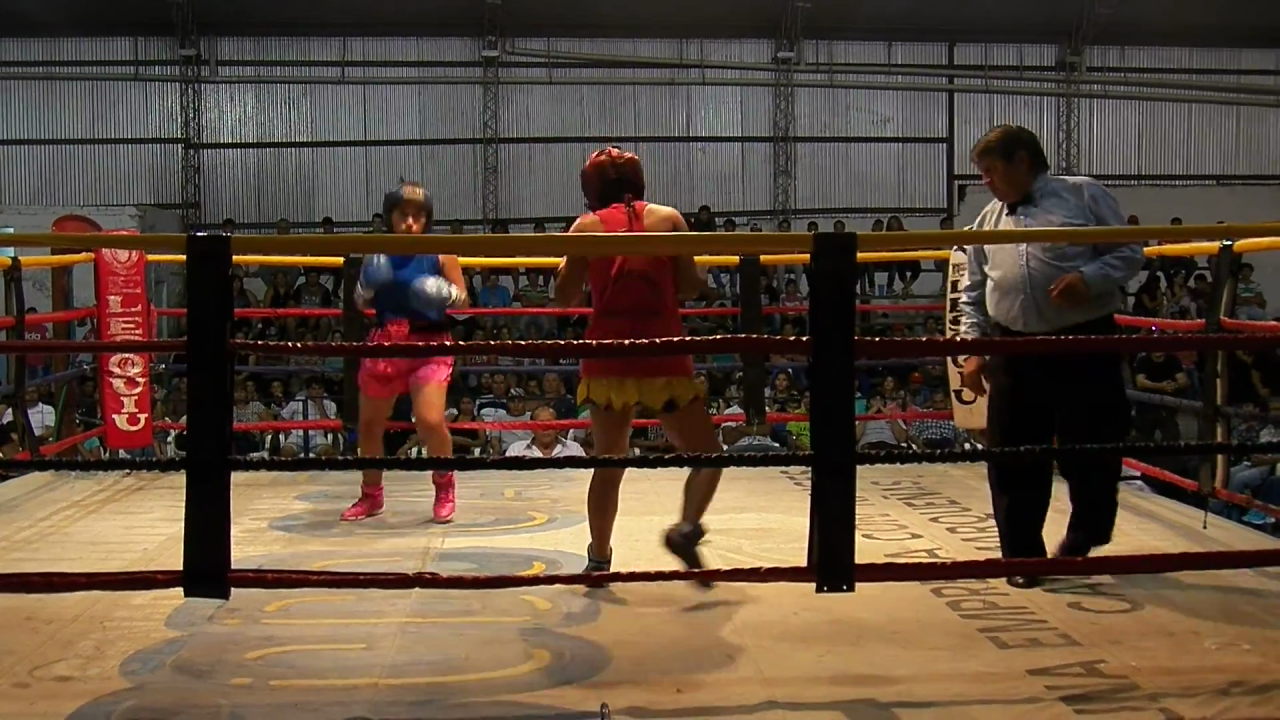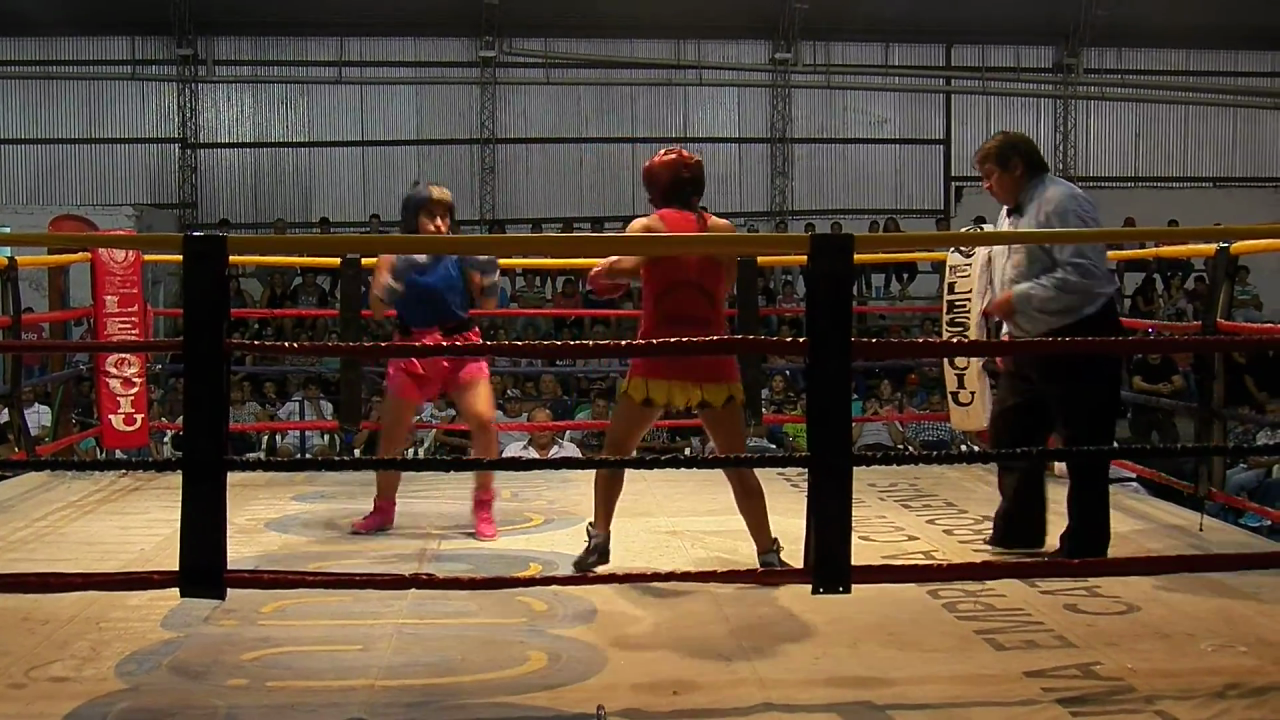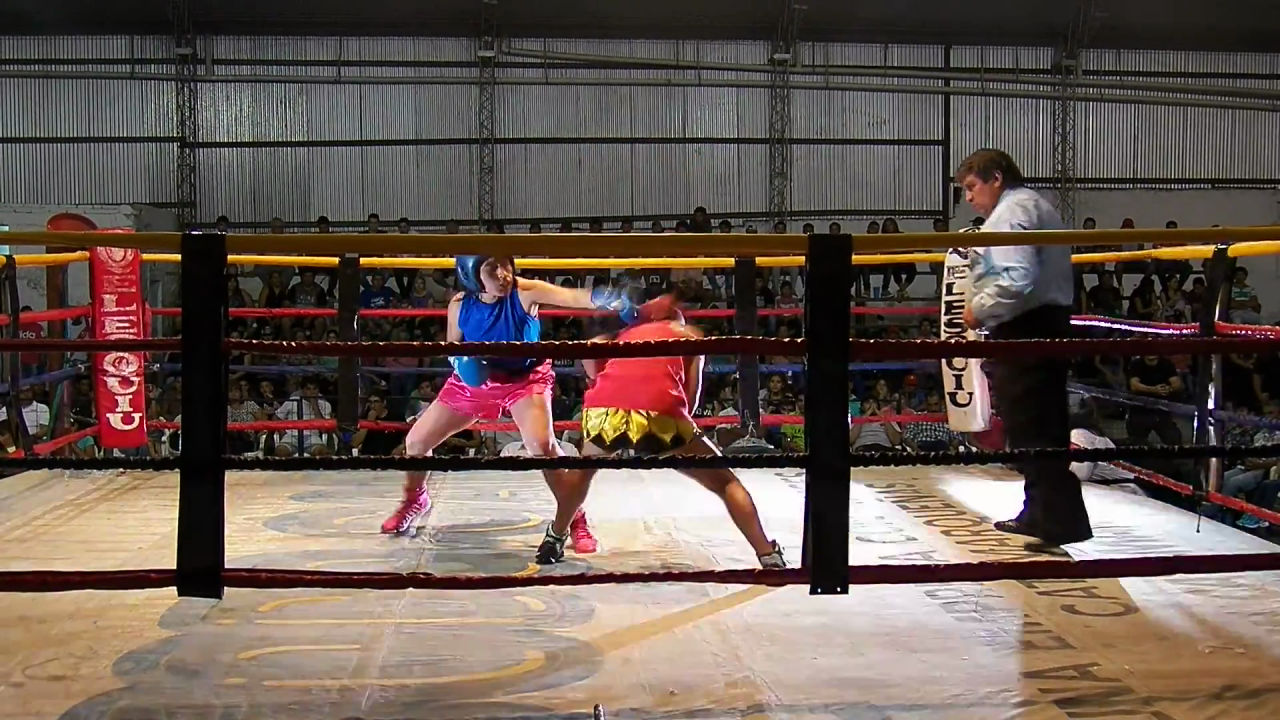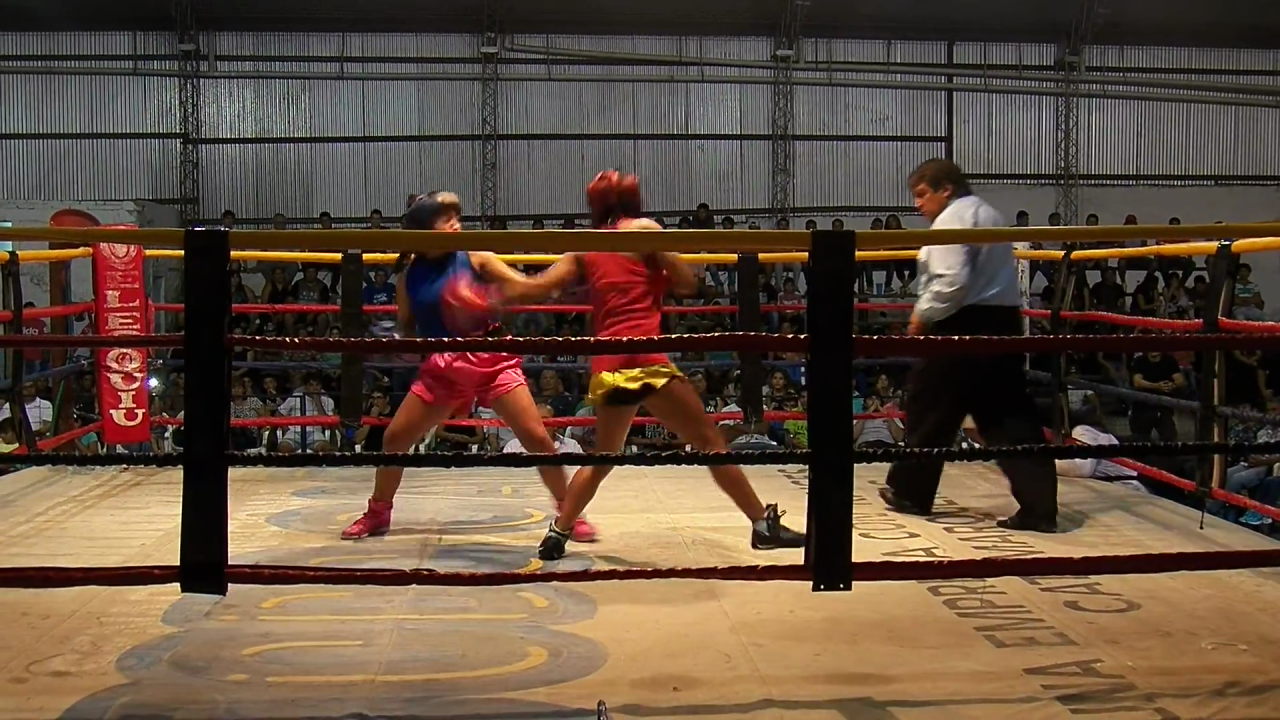
dt=0.4s
person 1, frame 1
left shoulder: (1084, 196)
right shoulder: (989, 220)
left elbow: (1129, 252)
right elbow: (973, 294)
left wrist: (1088, 279)
right wrist: (973, 349)
left hip: (1083, 345)
right hip: (1014, 351)
left knee: (1090, 449)
right knee: (1014, 457)
left ankle: (1085, 537)
right ankle: (1022, 555)
person 1, frame 2
left shoulder: (1062, 203)
right shoulder: (1011, 212)
left elbow: (1083, 276)
left wrist: (1020, 297)
right wrist: (1011, 331)
left hip: (1080, 342)
right hip: (1030, 345)
left knee: (1084, 447)
right knee: (1011, 433)
left ankle: (1084, 547)
right ankle: (1018, 530)
person 1, frame 3
left shoulder: (1011, 212)
right shoulder: (1030, 208)
left elbow: (1017, 281)
left wrist: (979, 308)
right wrist: (988, 312)
left hip: (1024, 331)
right hip: (1044, 328)
left knee: (1030, 428)
right knee: (1037, 426)
left ankle: (1064, 520)
right ankle: (1039, 513)
person 1, frame 4
left shoulder: (952, 220)
right shoulder: (988, 216)
left elbow: (954, 283)
left wrist: (922, 314)
left hip: (962, 330)
right hip: (1001, 324)
left knee: (928, 415)
right knee: (1013, 420)
left ankle: (910, 492)
right ankle: (1038, 507)
person 2, frame 1
left shoulder: (588, 227)
right shoulder: (668, 219)
left elbow: (563, 297)
right elbow: (692, 287)
left hip: (607, 365)
right hip: (665, 364)
left knee: (608, 467)
right knee: (708, 456)
left ankle: (598, 559)
right ankle: (686, 529)
person 2, frame 2
left shoulder: (647, 227)
right shoulder: (724, 231)
left elbow: (623, 268)
left wrist: (602, 270)
left hip: (657, 364)
right hip: (713, 364)
left knee: (614, 450)
right knee: (738, 465)
left ankle: (598, 540)
right ankle: (769, 556)
person 2, frame 3
left shoulder: (627, 334)
right shoulder: (689, 335)
left elbow: (590, 356)
right elbow: (691, 393)
left hip: (605, 405)
right hip: (660, 409)
left knee: (586, 465)
right knee: (726, 482)
left ankle: (554, 539)
right ankle: (769, 557)
person 2, frame 4
left shoulder: (583, 252)
right shoulder: (644, 231)
left elbow: (543, 285)
right elbow: (686, 283)
left hip: (607, 363)
right hip: (643, 359)
left knee: (602, 457)
right knee: (710, 443)
left ankle: (557, 533)
right ankle: (763, 522)
person 3, frame 1
left shoulder: (440, 252)
right shoulder: (381, 252)
left elbow: (463, 300)
right elbow: (363, 305)
left wrist: (446, 294)
right wrist: (365, 285)
left hip: (428, 344)
right hip: (385, 344)
left knee: (431, 422)
right knee: (368, 424)
left ankle: (444, 486)
right ankle: (371, 496)
person 3, frame 2
left shoulder: (459, 253)
right shoulder: (394, 255)
left elbow: (487, 303)
right elbow: (378, 310)
left wrist: (489, 272)
right wrist: (397, 277)
left hip: (460, 347)
left knee: (484, 422)
right knee: (393, 435)
left ankle: (482, 508)
right ankle: (383, 510)
person 3, frame 3
left shoulder: (527, 291)
right shoulder: (461, 305)
left elbow: (577, 297)
left wrist: (612, 302)
right wrist: (464, 365)
left hip: (525, 380)
right hip: (475, 383)
left knee: (542, 447)
right knee: (415, 441)
left ankle: (577, 523)
right ankle: (414, 503)
person 3, frame 4
left shoulder: (476, 260)
right shoulder: (409, 275)
left elbow: (524, 288)
right elbow: (407, 328)
left hip: (491, 361)
right hip: (440, 368)
left knee: (536, 437)
right knee: (393, 438)
left ankle: (569, 513)
right ankle: (377, 515)
